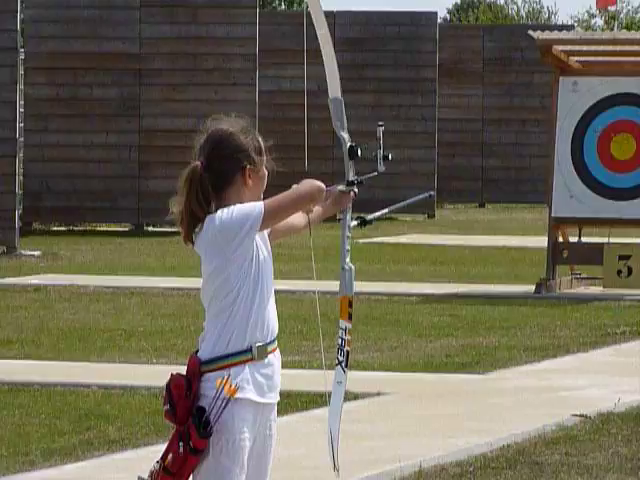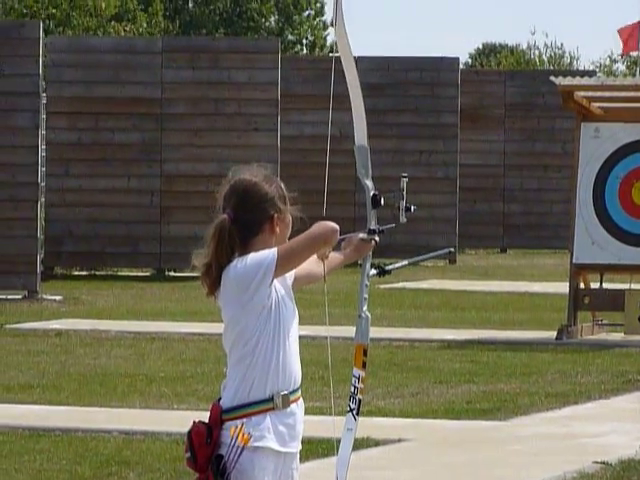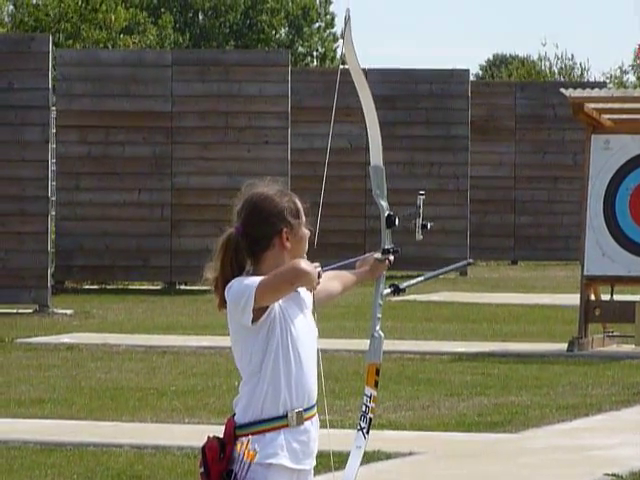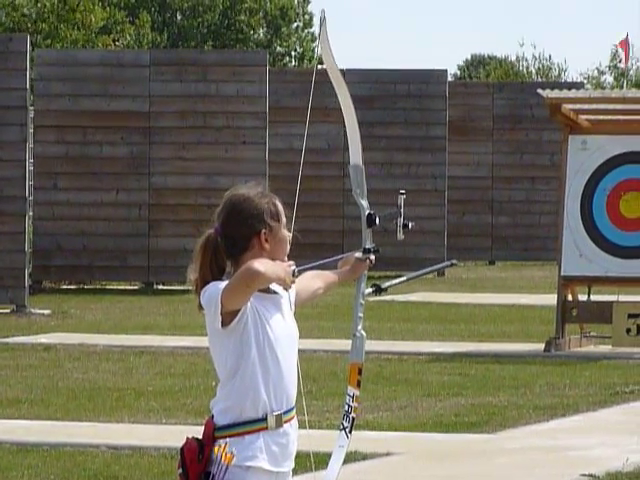
dt=1s
person 1, frame 1
left shoulder: (246, 224)
right shoulder: (226, 225)
left elbow: (293, 221)
right elbow: (312, 191)
left wrist: (328, 208)
right wrist: (314, 198)
left hip: (259, 373)
right hip: (230, 380)
person 1, frame 2
left shoulder: (271, 273)
right shoulder: (245, 273)
left elbow: (312, 268)
right elbow: (327, 231)
left wrist: (348, 254)
right wrist: (323, 246)
left hip: (283, 425)
right hip: (252, 432)
person 1, frame 3
left shoulder: (296, 290)
right shoulder: (243, 292)
left elbow: (330, 283)
right elbow: (297, 270)
left wrist: (364, 272)
right wrist: (306, 273)
left hip: (299, 443)
right hip: (265, 450)
person 1, frame 4
left shoulder: (278, 291)
right shoulder: (220, 297)
left elbow: (312, 283)
right elbow: (254, 273)
left wrist: (345, 273)
right wrist: (276, 271)
left hip: (278, 446)
right hip: (244, 454)
